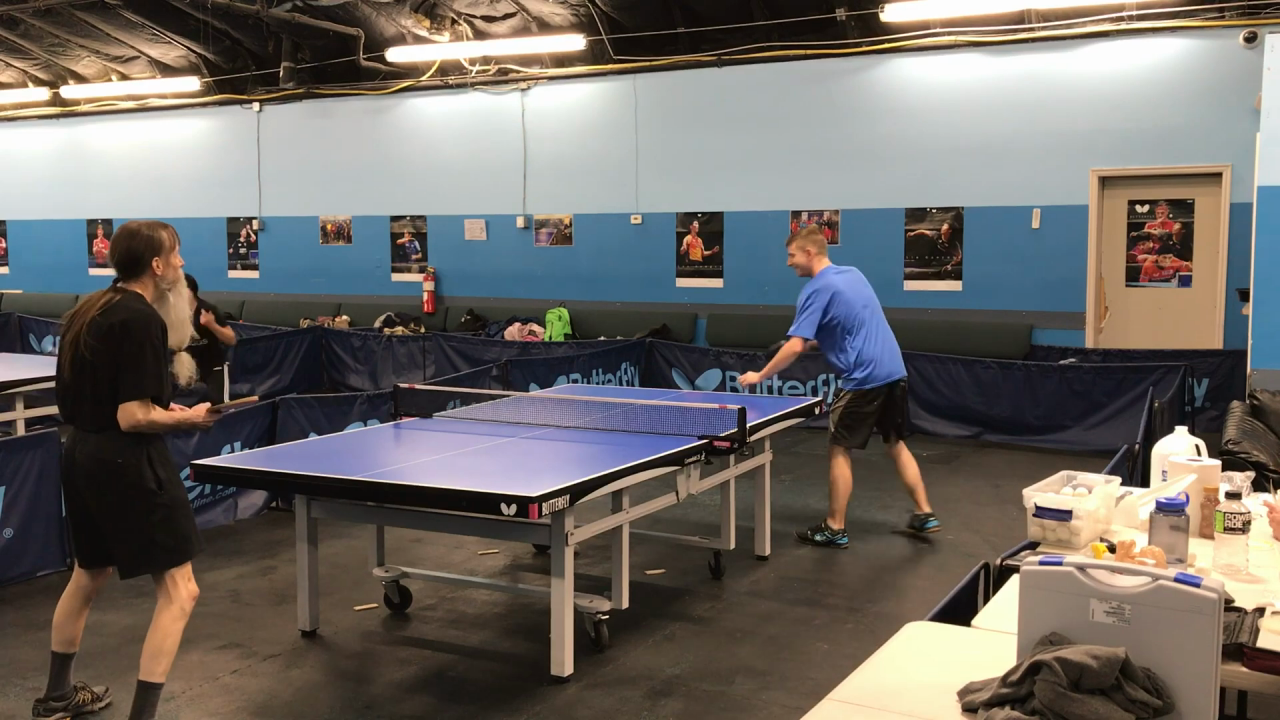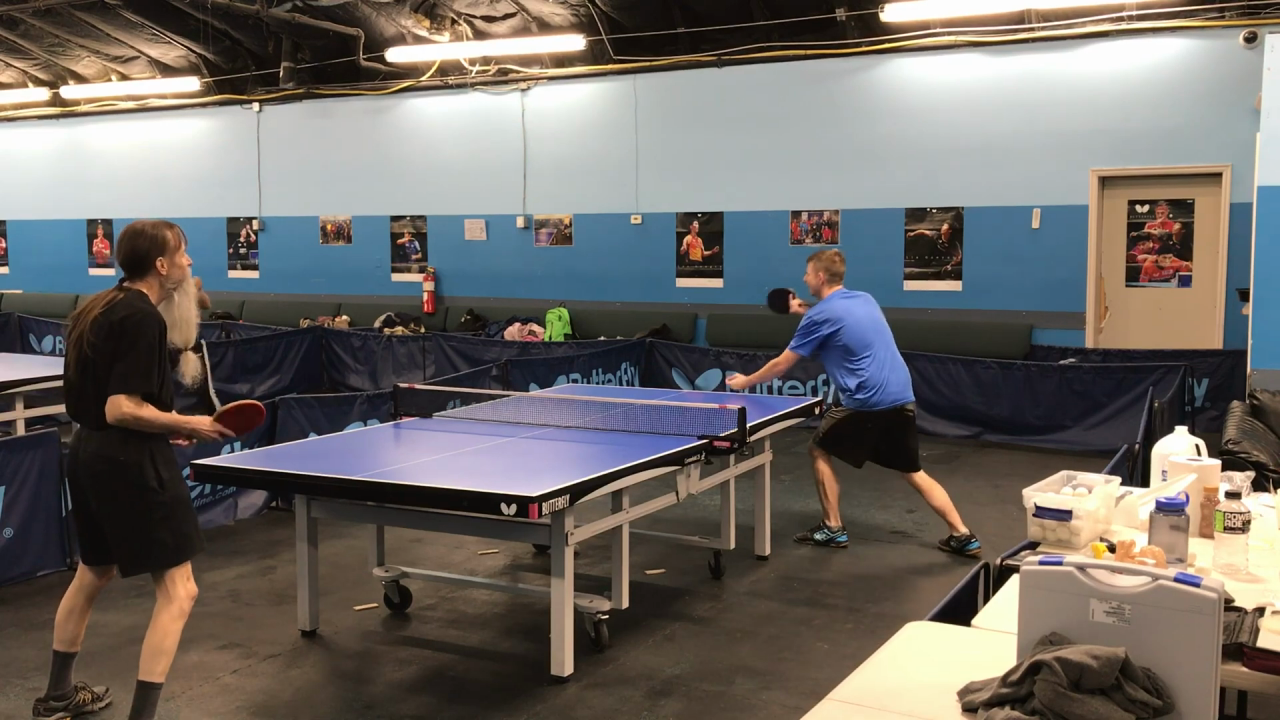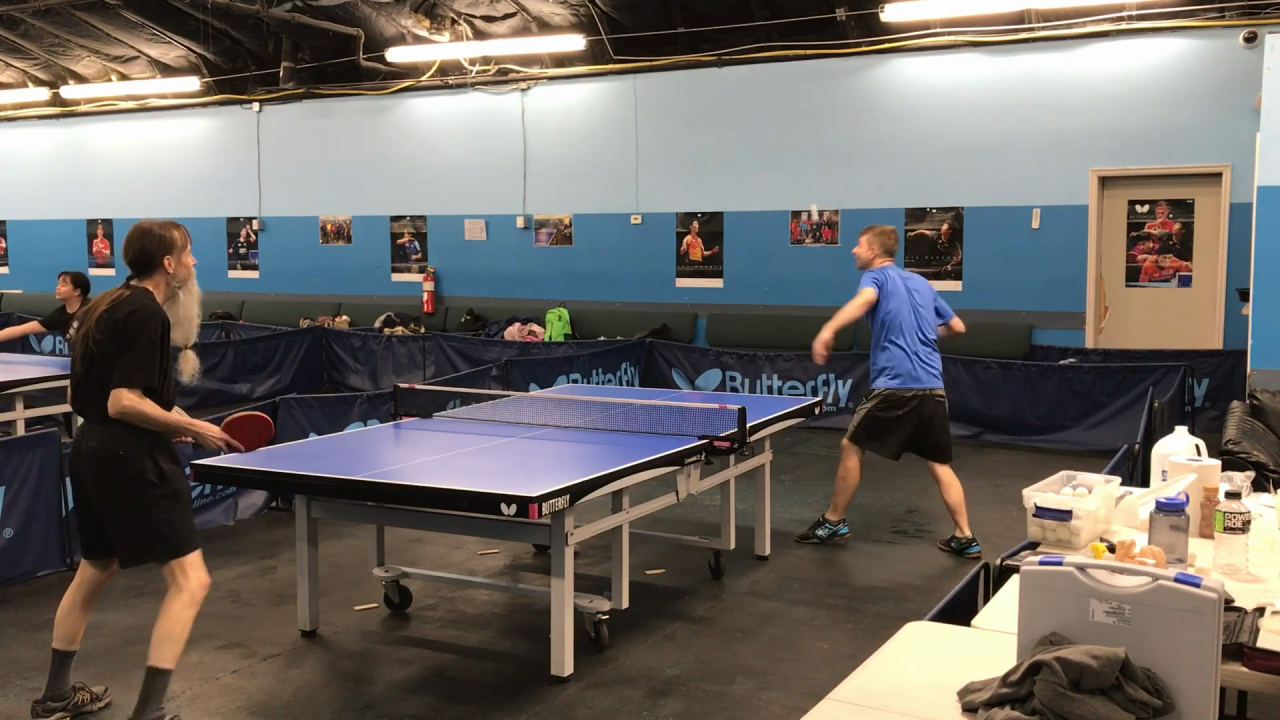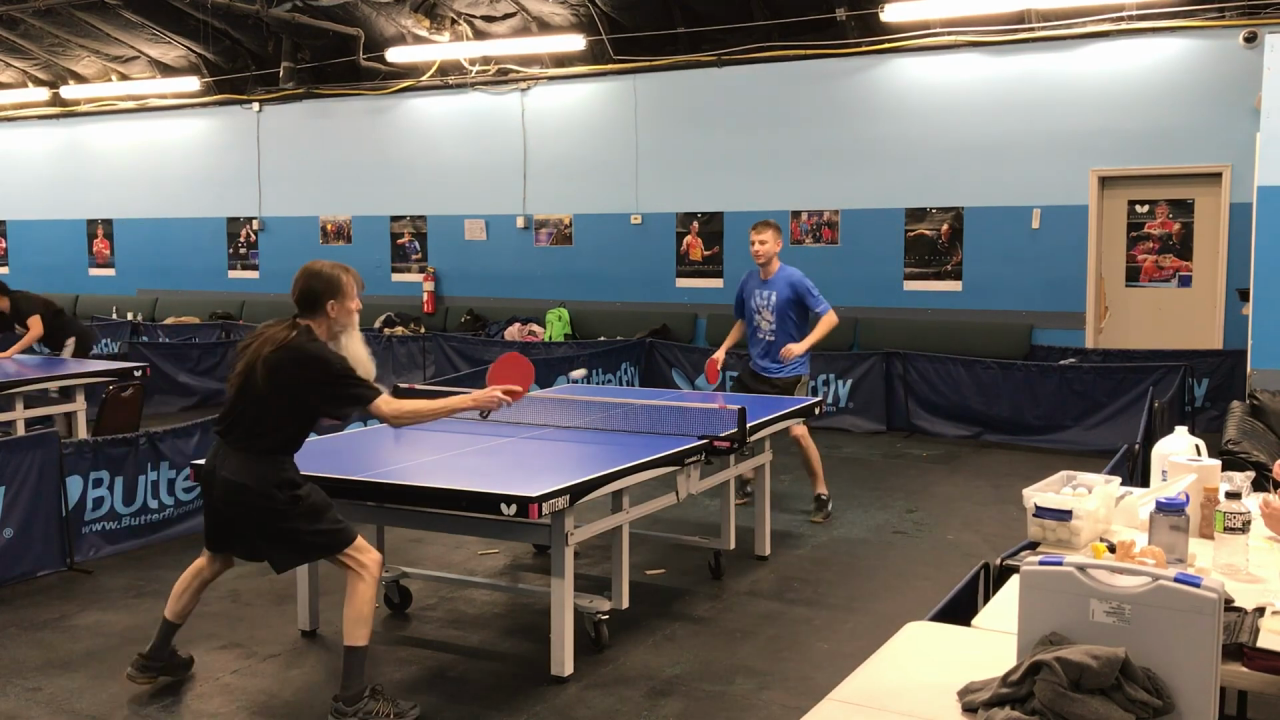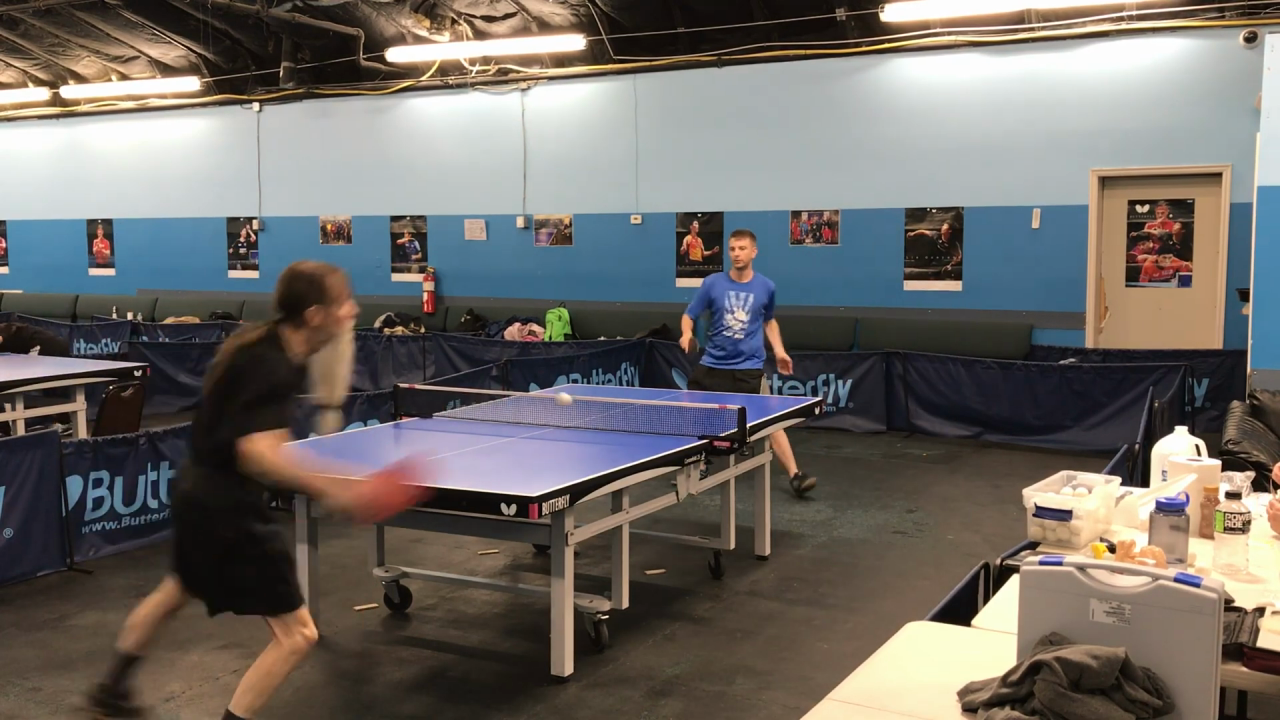
dt=1s
person 1, frame 1
left shoulder: (89, 311)
right shoulder: (141, 321)
right elbow: (134, 417)
right wrist: (189, 418)
left hip: (83, 454)
right hip: (128, 462)
left knee: (89, 574)
right knee: (179, 592)
person 1, frame 2
left shoulder: (96, 309)
right shoulder: (142, 319)
left elbow: (82, 395)
right elbow: (122, 410)
right wrist: (190, 425)
left hip: (89, 454)
right hip: (130, 462)
left knee: (94, 572)
right knee: (178, 591)
person 1, frame 3
left shoulder: (107, 306)
right shoulder: (147, 315)
left elbow: (86, 392)
right elbow: (124, 403)
left wrist: (166, 419)
right wrist: (194, 427)
left hip: (93, 450)
right hip: (132, 458)
left knee: (94, 571)
right knee: (190, 581)
person 1, frame 4
left shoulder: (267, 336)
right shoulder: (315, 359)
left elbow: (240, 400)
right elbow: (392, 411)
right wrist: (477, 400)
left hip: (221, 470)
right hip: (264, 482)
left knee: (215, 559)
right knee: (365, 564)
left ankle: (156, 656)
person 1, frame 5
left shoulder: (257, 345)
right shoulder: (275, 366)
right elbow: (257, 451)
right wrist: (332, 487)
left hip: (202, 491)
right hip: (227, 504)
left knee: (179, 590)
right knee: (296, 634)
person 2, frame 1
left shoulder: (817, 289)
right shoulder: (853, 274)
left elbow: (794, 347)
left wrist: (760, 375)
right wrist: (817, 342)
left hip: (863, 378)
right hip: (894, 371)
left knee: (839, 450)
right knee: (896, 444)
left ankle: (834, 530)
right ankle: (923, 514)
person 2, frame 2
left shoulder: (821, 315)
right shoulder: (865, 300)
left elbow: (783, 364)
left wrist: (746, 381)
left hip: (866, 402)
right hip: (903, 398)
left knee: (820, 451)
right knee: (914, 473)
left ankle: (833, 528)
right ankle: (963, 535)
person 2, frame 3
left shoulder: (875, 275)
right shoulder: (922, 283)
left elbow: (862, 300)
right elbow: (957, 327)
left wrist: (827, 331)
left hip: (893, 384)
right hip: (932, 386)
left knee: (852, 447)
right knee: (939, 464)
left ankle: (833, 522)
right ankle: (965, 537)
person 2, frame 4
left shoulder: (794, 279)
right shoulder: (747, 281)
left elbow: (830, 317)
left wrist: (803, 345)
right wrist: (723, 349)
left hip: (789, 372)
right hip: (756, 369)
left knee: (798, 433)
left ankle: (821, 494)
right ankle: (747, 481)
person 2, frame 5
left shoulder: (766, 287)
right shoulder: (712, 283)
left elbow: (770, 321)
right elbow: (689, 315)
left wrist: (778, 350)
right wrist: (686, 335)
left hip: (748, 368)
right hip: (712, 365)
left ankle: (795, 475)
